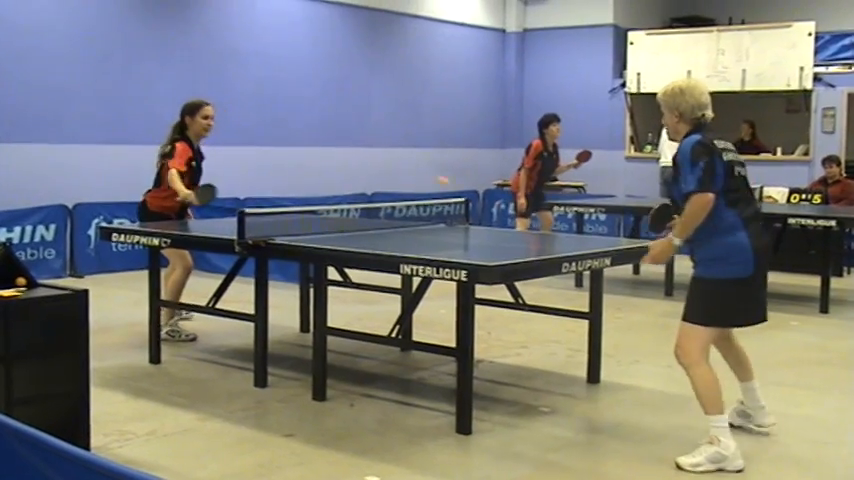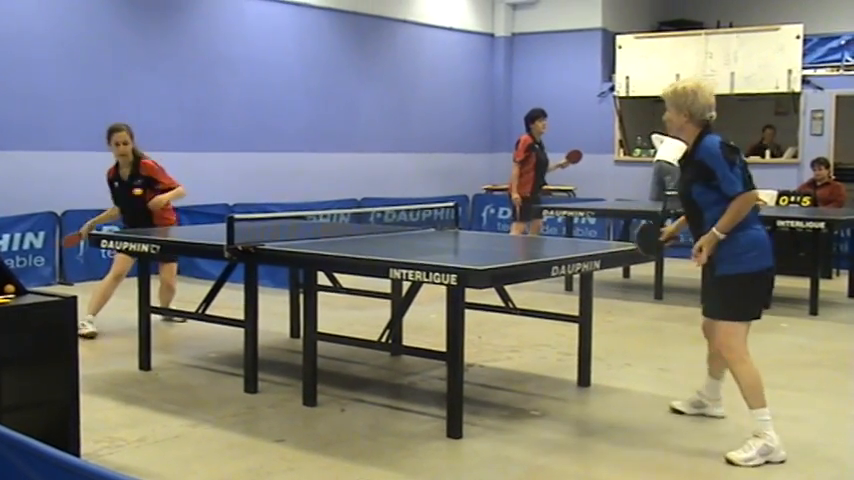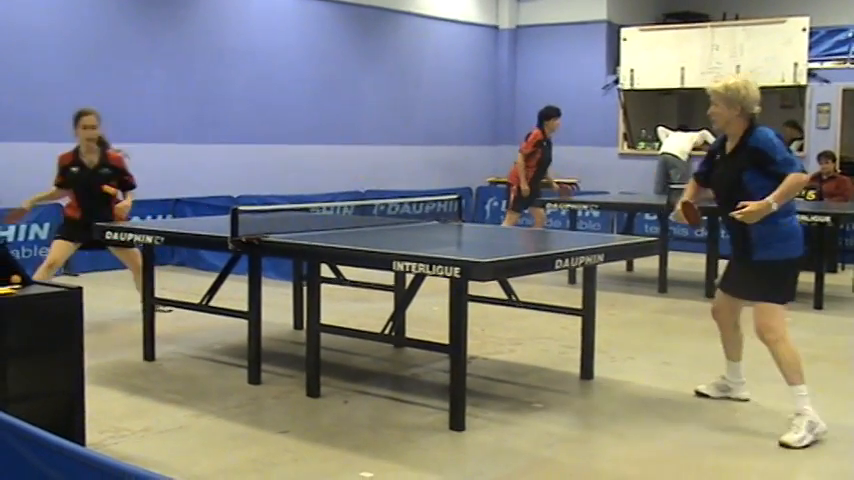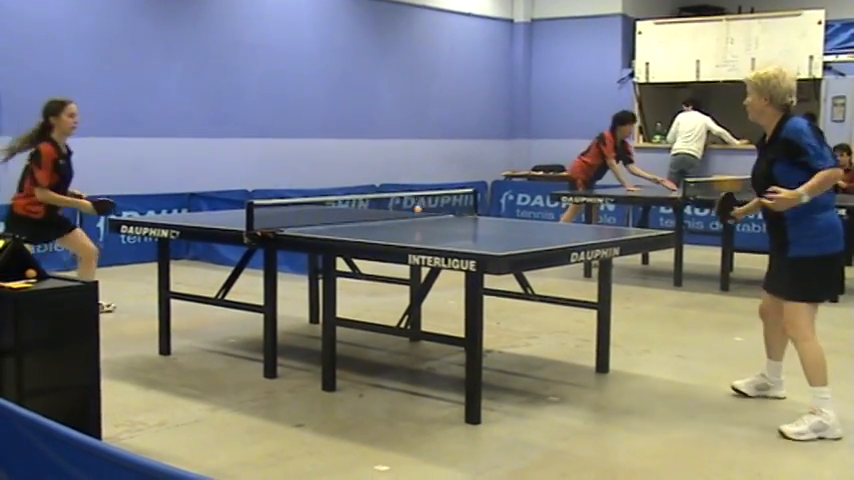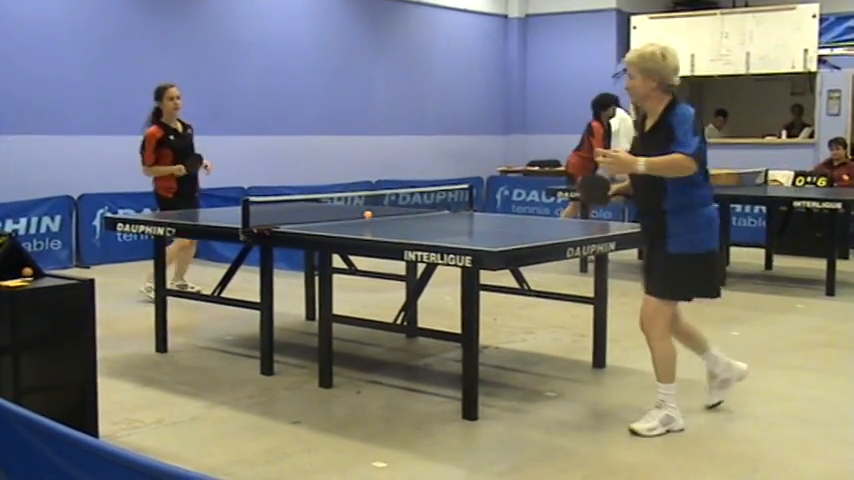
dt=1s
person 1, frame 1
left shoulder: (694, 147)
right shoulder: (720, 146)
left elbow: (703, 198)
left wrist: (671, 241)
right wrist: (683, 226)
left hip: (724, 260)
right hip: (749, 253)
left knee: (689, 350)
right knee: (721, 335)
left ankle: (721, 446)
right ankle: (755, 409)
person 1, frame 2
left shoulder: (714, 149)
right shoulder: (696, 152)
left elbow: (746, 196)
left wrist: (713, 236)
right wrist: (678, 226)
left hip: (741, 258)
right hip: (729, 258)
left knee: (729, 347)
right knee: (713, 331)
left ankle: (767, 438)
right ankle: (709, 397)
person 1, frame 3
left shoulder: (763, 139)
right shoulder: (720, 147)
left elbow: (798, 176)
right elbow: (699, 180)
left wrist: (768, 205)
right wrist: (684, 202)
left hip: (776, 245)
right hip: (746, 246)
left knee: (769, 328)
right knee: (722, 311)
left ankle: (808, 416)
right ankle: (733, 382)
person 1, frame 4
left shoulder: (798, 130)
right shoulder: (770, 139)
left elbow: (832, 171)
left wrist: (799, 195)
right wrist: (749, 208)
left hip: (813, 240)
right hip: (790, 241)
left knee: (798, 326)
right knee: (770, 312)
left ankle: (825, 416)
right ankle: (770, 380)
person 1, frame 5
left shoulder: (684, 117)
right shoulder: (645, 122)
left elbow: (685, 164)
left wrist: (632, 164)
right wrist: (624, 186)
left hip: (688, 238)
right hip: (660, 237)
left knee: (654, 322)
right knee: (665, 321)
left ankle: (667, 409)
right ankle: (723, 368)
person 2, frame 1
left shoulder: (194, 149)
right shoulder: (180, 149)
right elbow: (172, 174)
left wrist: (184, 204)
right wrist: (182, 192)
left hip: (169, 214)
right hip: (156, 214)
left knee: (177, 263)
right knee: (184, 265)
left ankle: (166, 310)
right ankle: (167, 326)
person 2, frame 2
left shoulder: (147, 167)
right shoulder: (112, 175)
left elbow: (179, 190)
right elbow: (120, 209)
left wrist: (164, 198)
right wrist: (93, 223)
left hip: (162, 230)
right hip: (135, 230)
left knee: (169, 283)
right knee: (116, 273)
left ankle: (164, 310)
right ankle: (87, 320)
person 2, frame 3
left shoulder: (114, 160)
right shoulder: (66, 161)
left elbow: (129, 190)
right elbow: (62, 190)
left wrist: (127, 203)
right wrist: (32, 202)
left hip: (109, 221)
right hip: (76, 221)
left knee: (136, 265)
right knee: (52, 263)
person 2, frame 4
left shoulder: (63, 149)
right shoulder: (45, 152)
right elbow: (41, 193)
left wrist: (75, 197)
right wrist: (77, 203)
left hip: (51, 216)
right hip: (27, 216)
left knee: (90, 253)
person 2, frame 5
left shoulder: (187, 128)
right shoulder: (154, 134)
right elbow: (148, 170)
left wrist: (203, 163)
right wrist: (171, 170)
left hip: (190, 191)
right hip: (169, 194)
left knee: (192, 238)
right knee: (182, 239)
left ankle: (178, 280)
right ankle: (151, 281)
